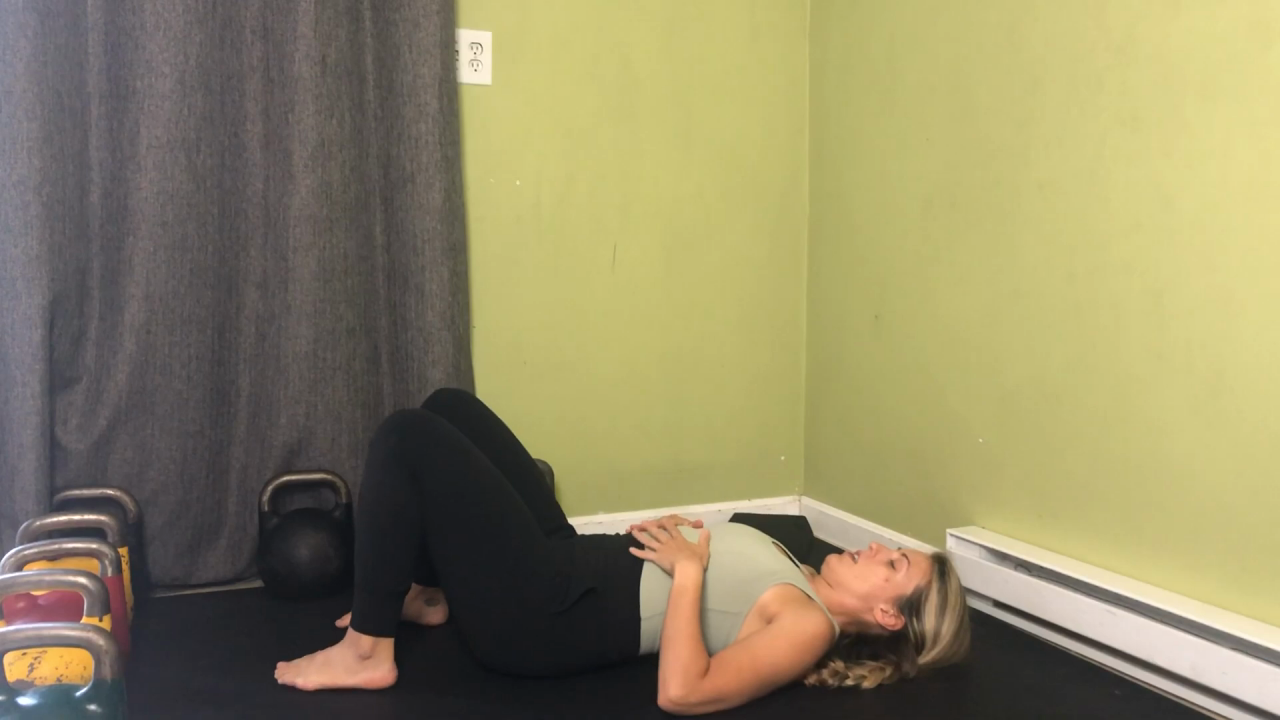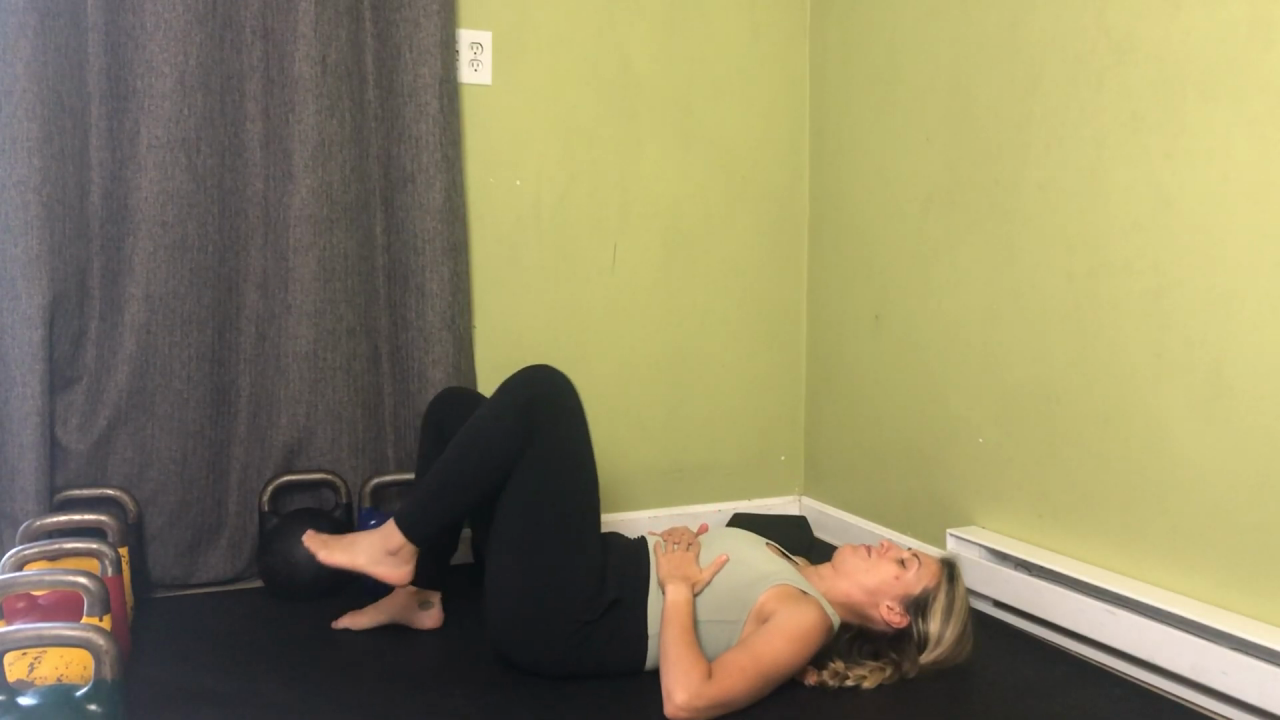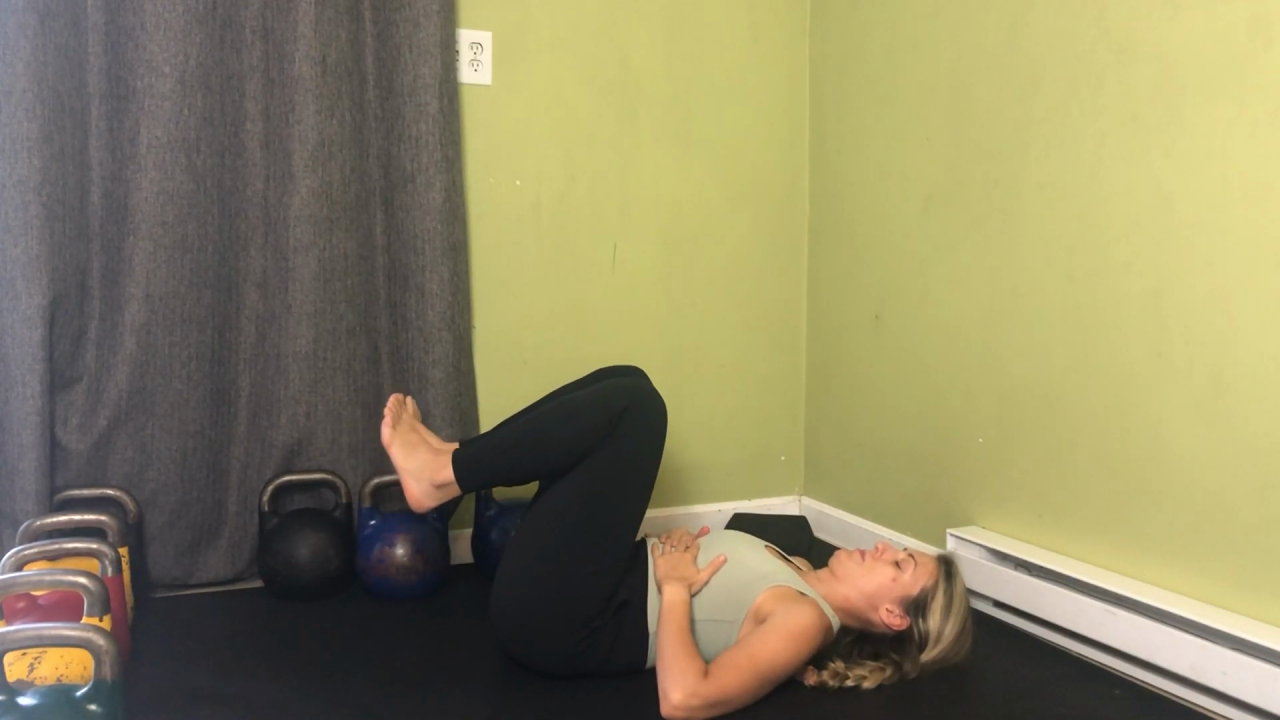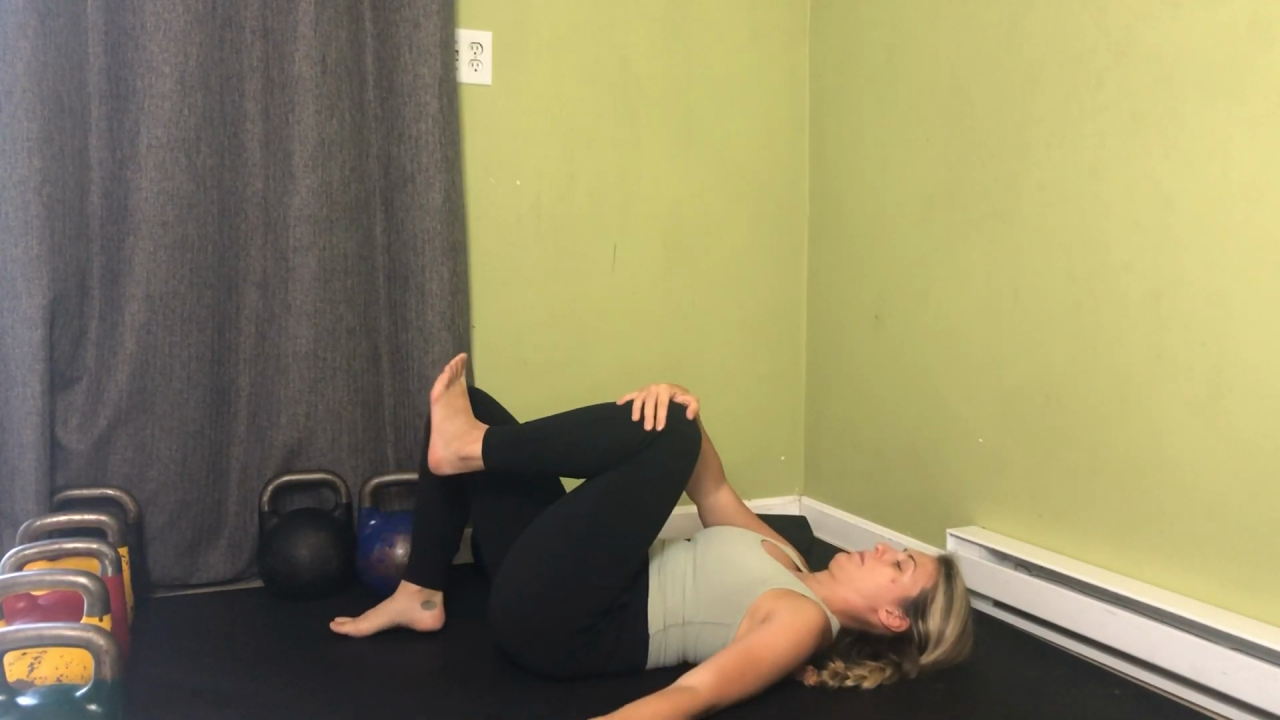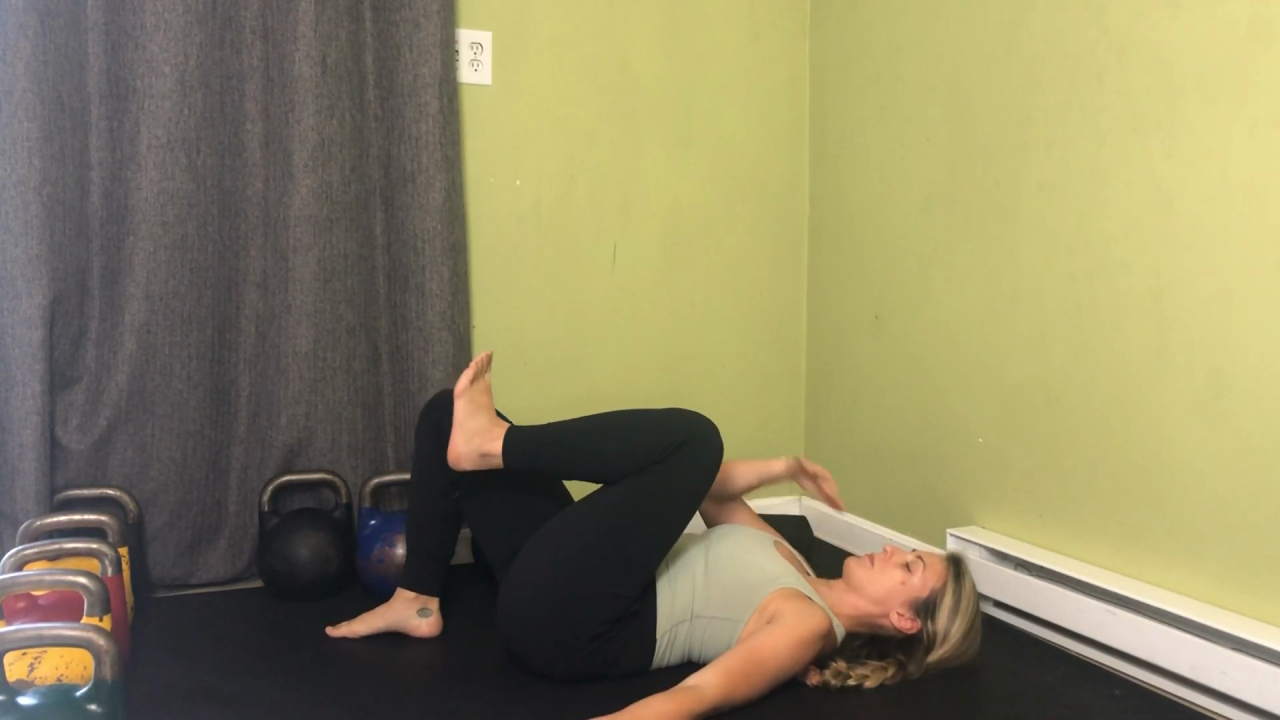
dt=1s
person 1, frame 1
left shoulder: (809, 627)
right shoulder: (798, 581)
left wrist: (687, 570)
right wrist: (676, 534)
left hip: (538, 617)
right hip: (569, 563)
left knee: (406, 438)
right knee: (450, 406)
left ankle: (367, 652)
right ankle: (425, 592)
person 1, frame 2
left shoulder: (807, 621)
right shoulder: (799, 577)
left wrist: (677, 586)
right wrist: (679, 547)
left hip: (554, 619)
right hip: (609, 570)
left knee: (540, 391)
right knee: (454, 408)
left ankle: (396, 546)
right ankle: (417, 597)
person 1, frame 3
left shoulder: (805, 620)
right shoulder: (797, 576)
left wrist: (674, 587)
right wrist: (675, 557)
left hip: (556, 617)
right hip: (573, 588)
left knee: (633, 406)
right knee: (627, 386)
left ankle: (443, 476)
right ankle: (455, 458)
person 1, frame 4
left shoulder: (804, 621)
right shoulder: (786, 561)
right elbow: (711, 490)
right wrist: (682, 406)
left hip: (554, 619)
right hip: (554, 583)
left knee: (666, 436)
right knee: (469, 404)
left ankle: (469, 449)
right ankle: (420, 595)
person 1, frame 5
left shoulder: (809, 625)
right shoulder: (794, 571)
right elbow: (708, 490)
right wrist: (786, 468)
left hip: (563, 618)
right hip: (558, 581)
left knee: (692, 436)
right knee: (445, 413)
left ankle: (490, 445)
right ankle: (417, 601)
